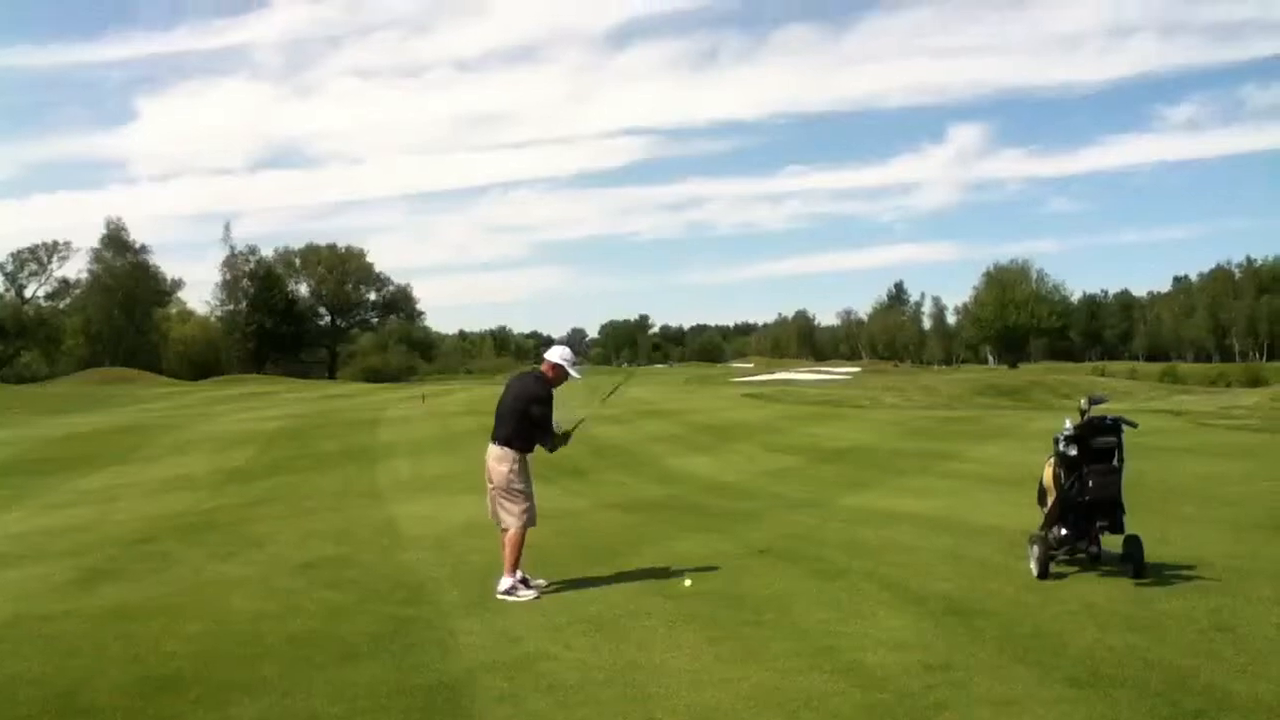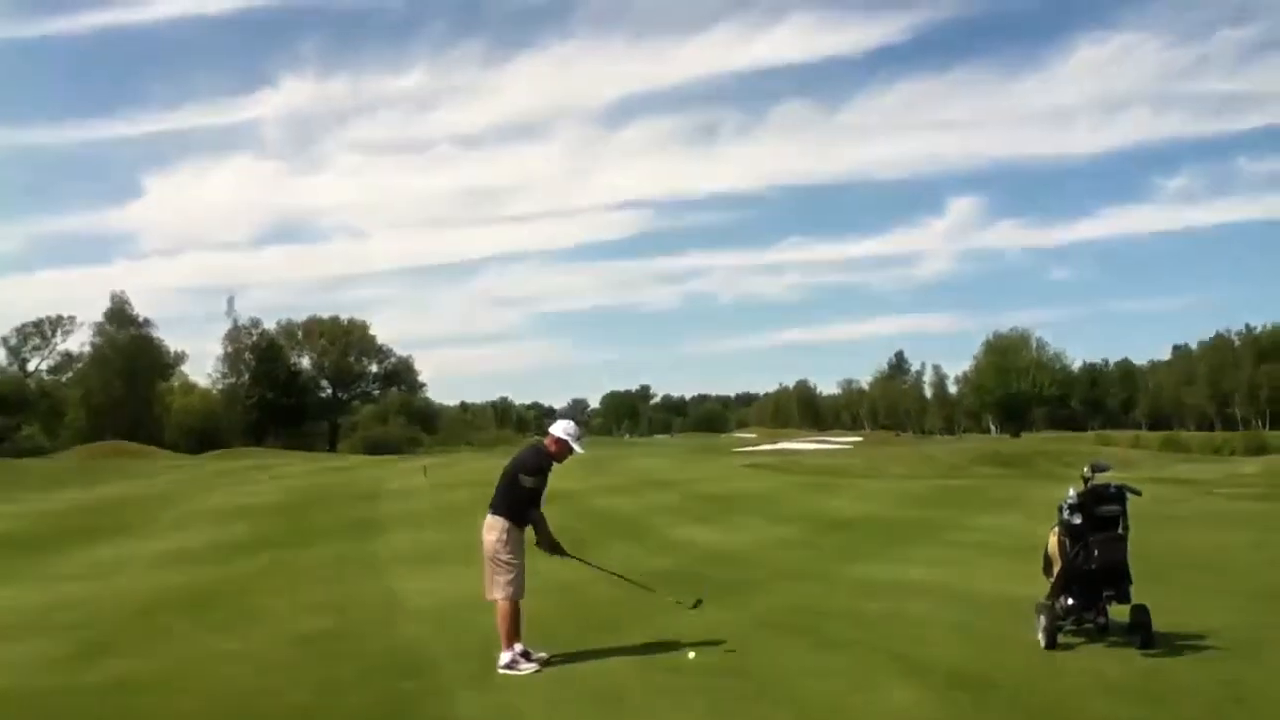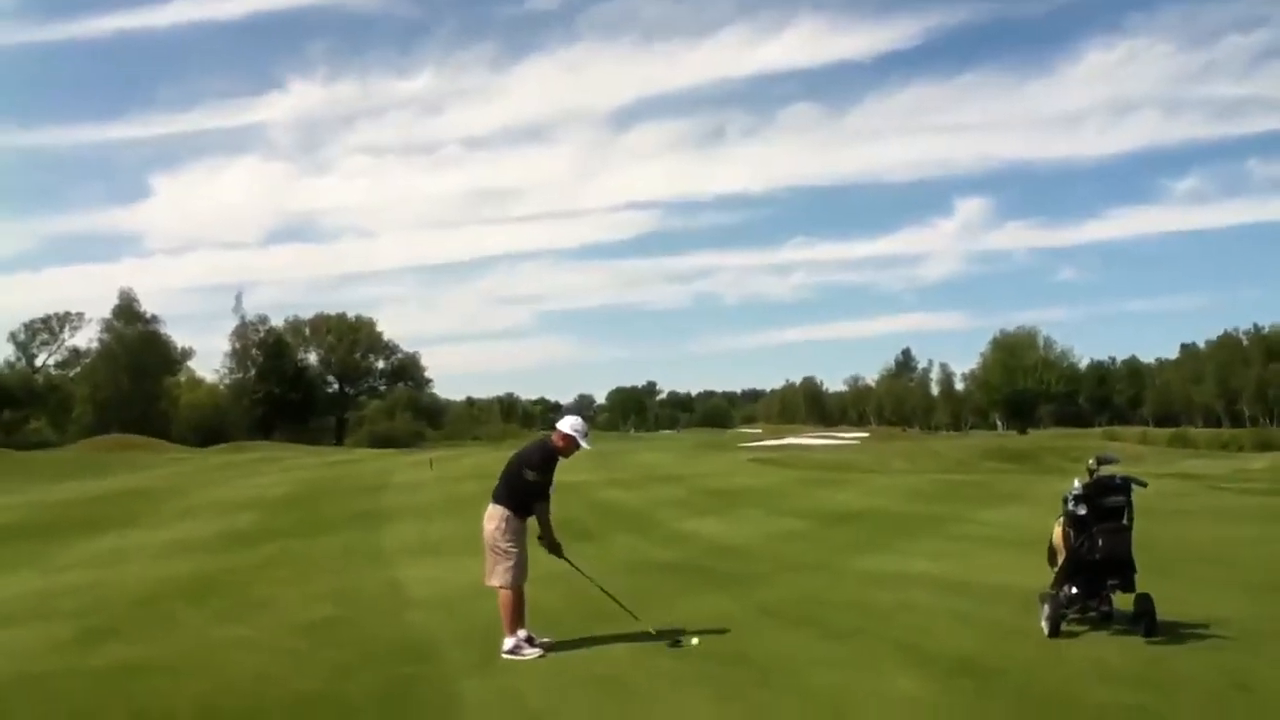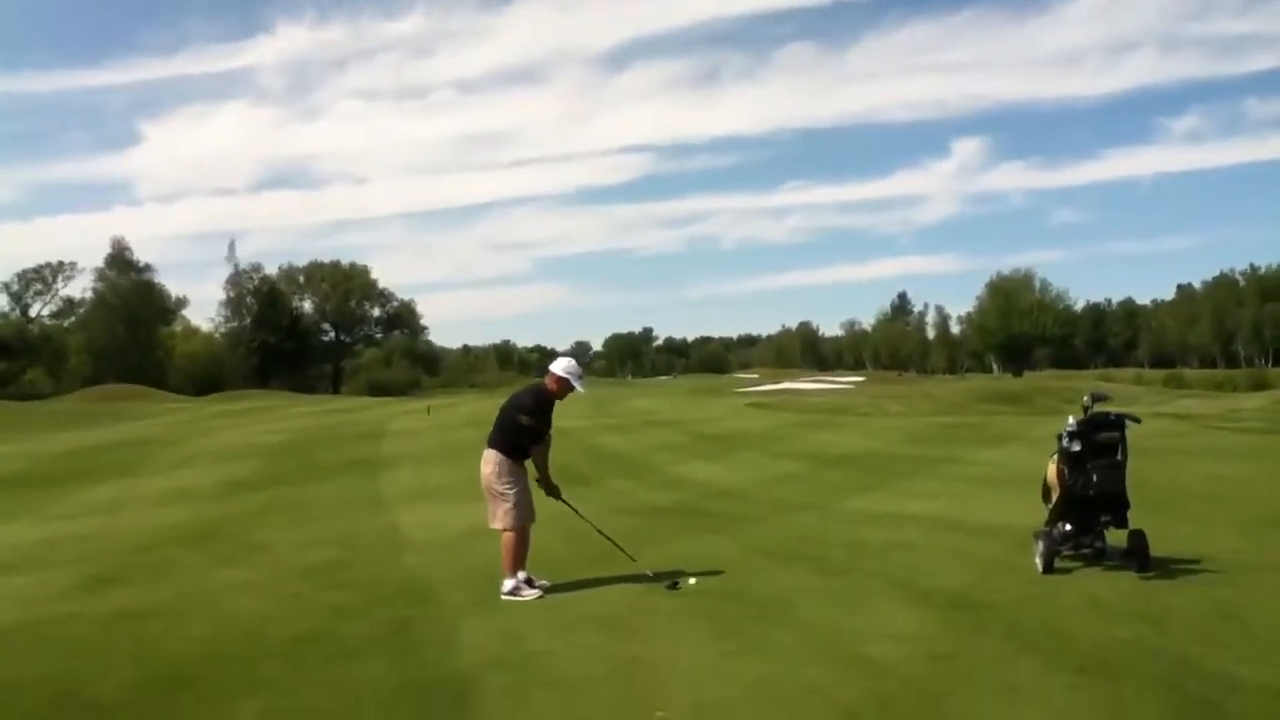
dt=0.4s
person 1, frame 1
left shoulder: (521, 380)
right shoulder: (540, 391)
right elbow: (545, 433)
left wrist: (553, 440)
right wrist: (560, 440)
left hip: (499, 452)
right hip: (510, 457)
left knee: (509, 519)
right knee: (518, 521)
left ankle: (515, 574)
right ankle: (507, 583)
person 1, frame 2
left shoulder: (537, 457)
right shoulder: (534, 462)
left elbow: (531, 507)
right elbow: (532, 508)
left wrist: (545, 538)
right wrist: (547, 539)
left hip: (508, 527)
right hip: (503, 528)
left knee: (512, 591)
right knee: (507, 592)
left ankle: (517, 647)
right ankle: (507, 657)
person 1, frame 3
left shoulder: (547, 453)
right shoulder: (538, 456)
left elbow: (542, 498)
right elbow: (538, 502)
left wrist: (546, 534)
right wrist: (549, 537)
left hip: (512, 517)
right hip: (504, 517)
left knee: (516, 579)
right knee: (508, 580)
left ankle: (521, 633)
right ankle: (510, 642)
person 1, frame 4
left shoulder: (546, 398)
right shoulder: (529, 400)
left elbow: (544, 438)
right elbow: (534, 447)
left wrist: (544, 476)
right wrist: (547, 481)
left hip: (514, 462)
right hip: (500, 462)
left knee: (524, 521)
right knee: (511, 523)
left ankle: (521, 574)
right ankle: (510, 584)
